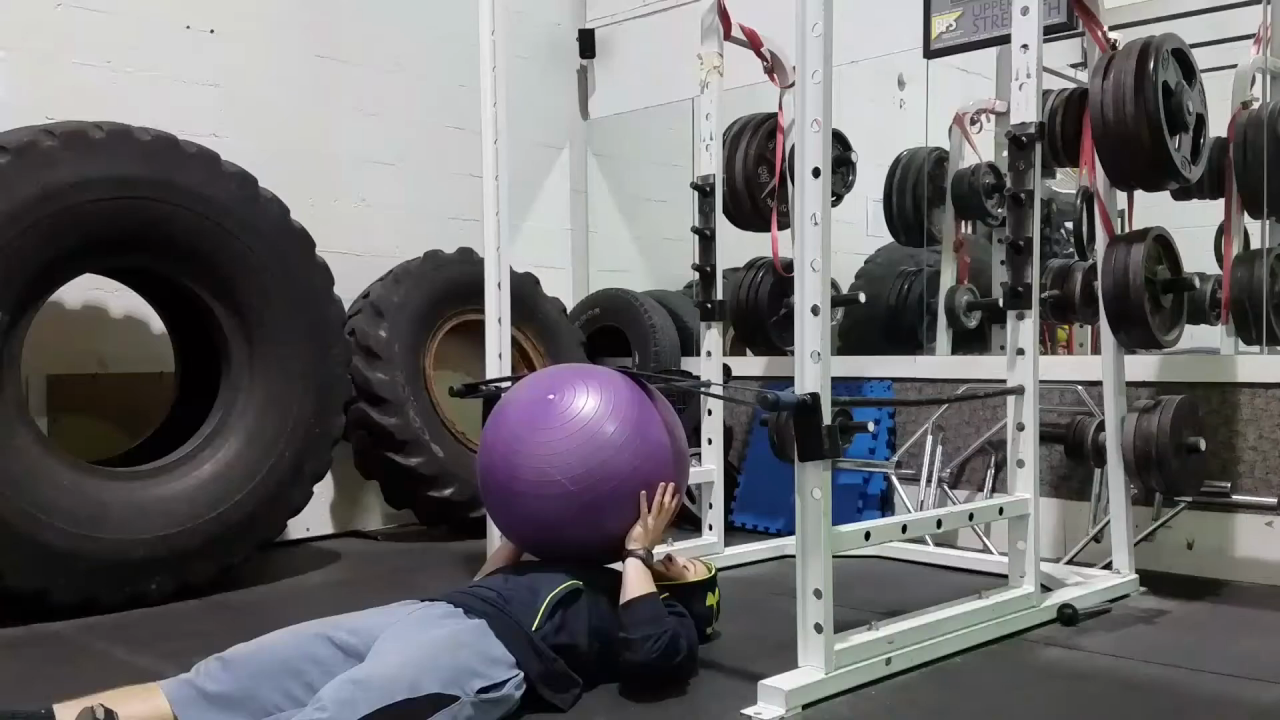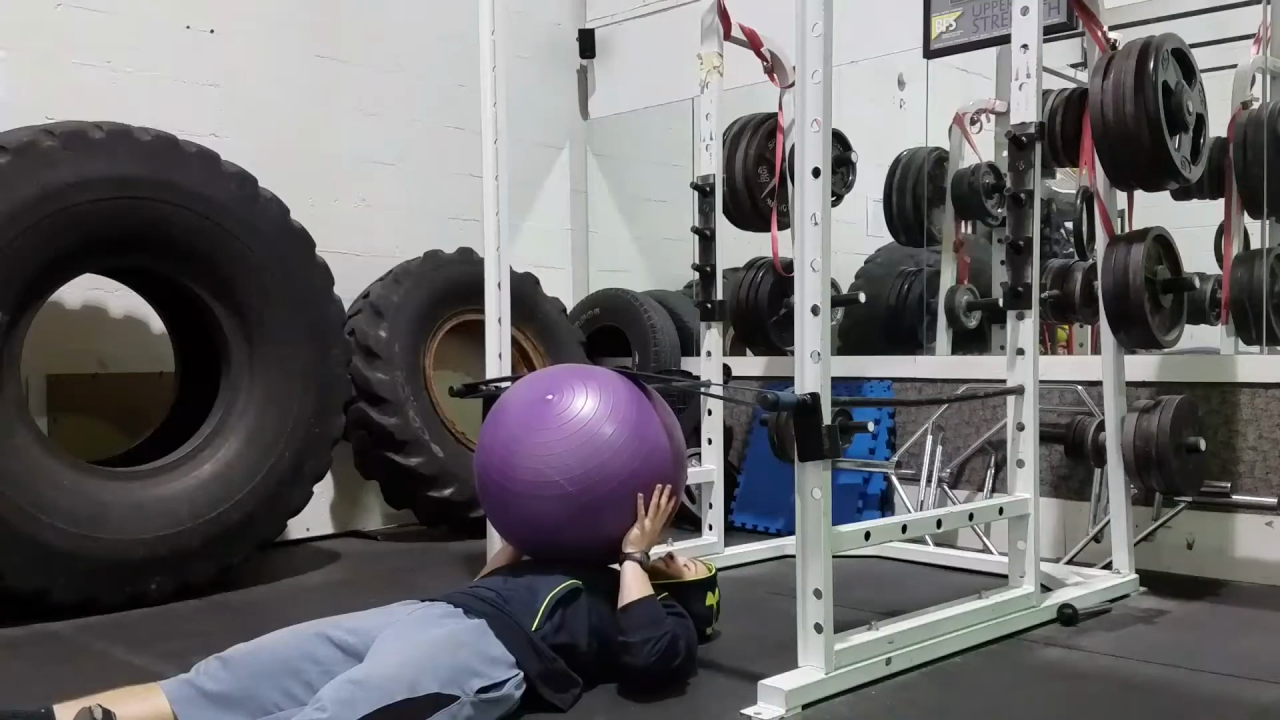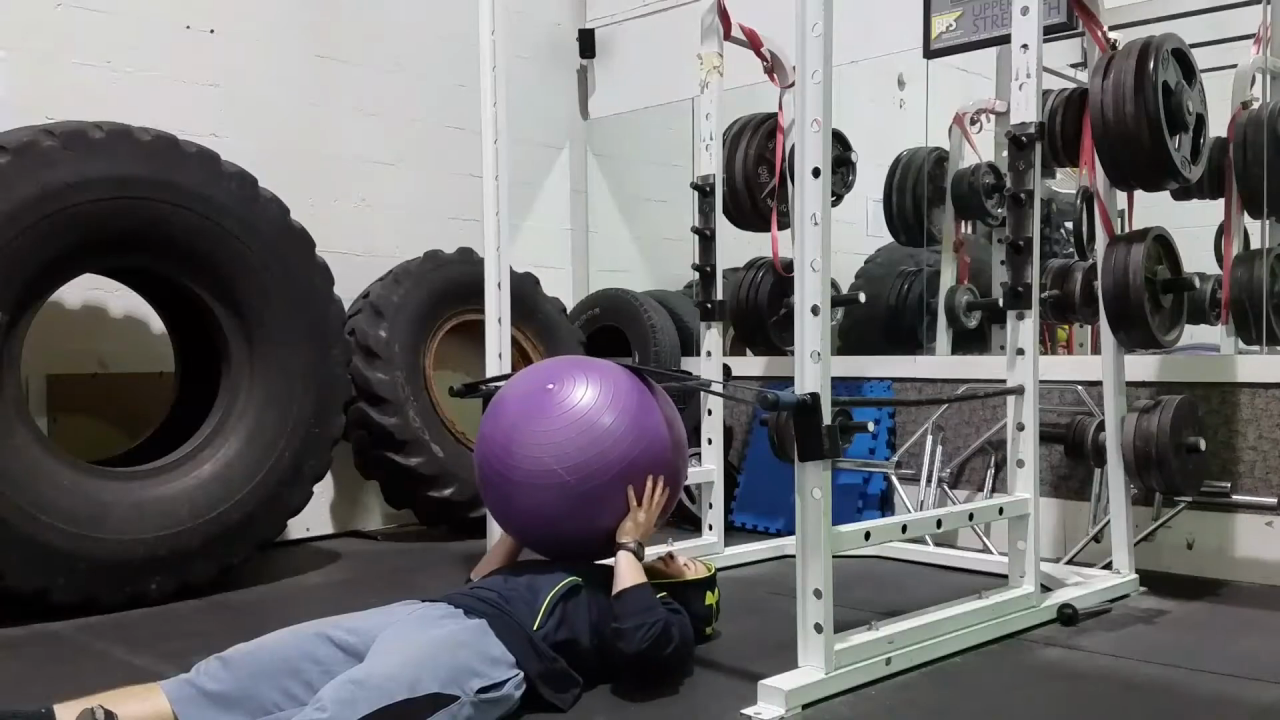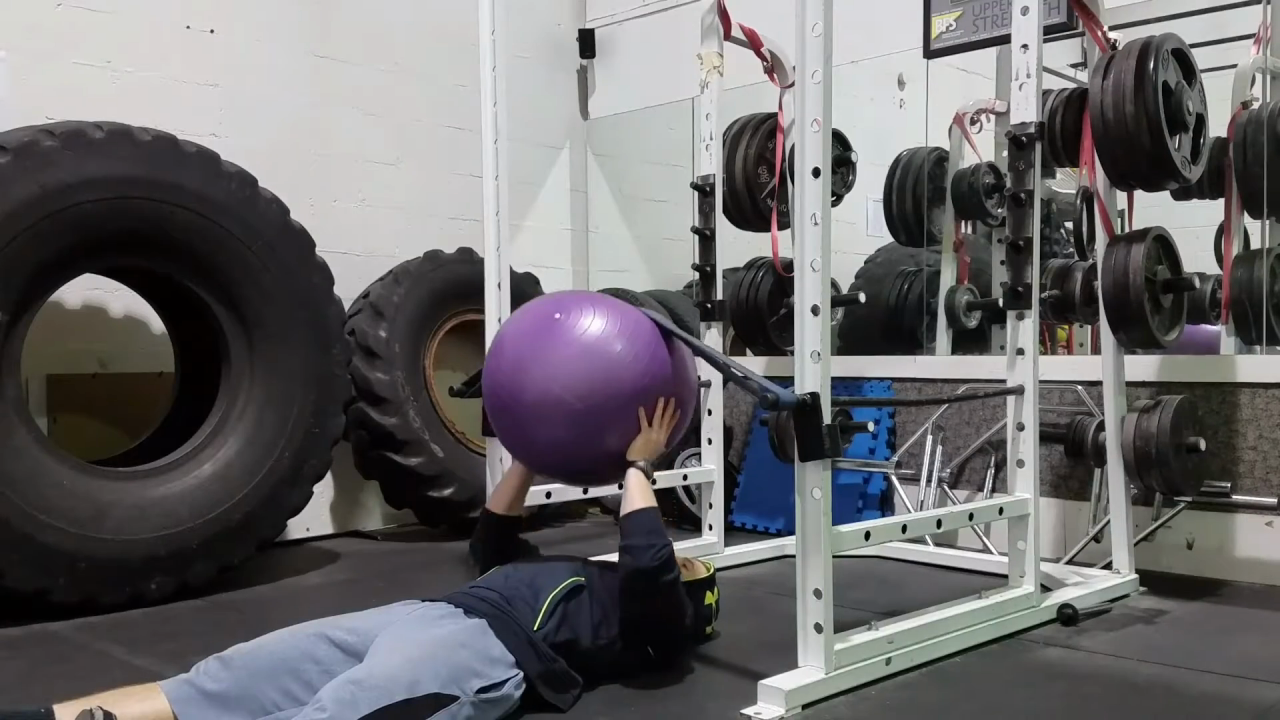
dt=0.5s
person 1, frame 1
left shoulder: (672, 629)
right shoulder: (600, 580)
left elbow: (644, 652)
right elbow: (487, 581)
left wrist: (640, 549)
left hip: (493, 654)
right hip: (426, 613)
person 1, frame 2
left shoulder: (672, 628)
right shoulder: (594, 580)
left elbow: (646, 655)
right elbow: (487, 583)
left wrist: (635, 551)
left hip: (492, 652)
right hip: (424, 613)
person 1, frame 3
left shoulder: (669, 631)
right shoulder: (580, 578)
left elbow: (635, 640)
right elbow: (477, 588)
left wrist: (630, 542)
left hip: (492, 653)
right hip: (421, 616)
person 1, frame 4
left shoulder: (663, 623)
right shoulder: (579, 576)
left elbow: (648, 563)
right elbow: (489, 545)
left wrist: (638, 465)
left hip: (490, 649)
right hip: (422, 614)
